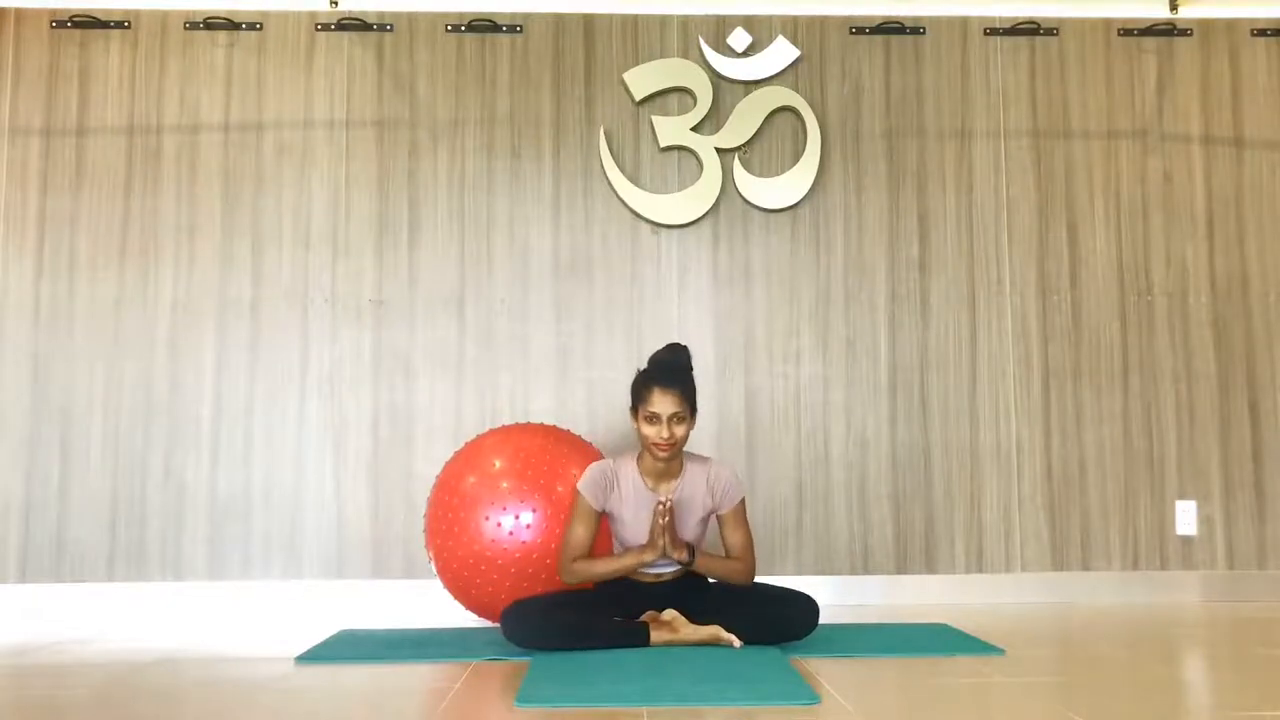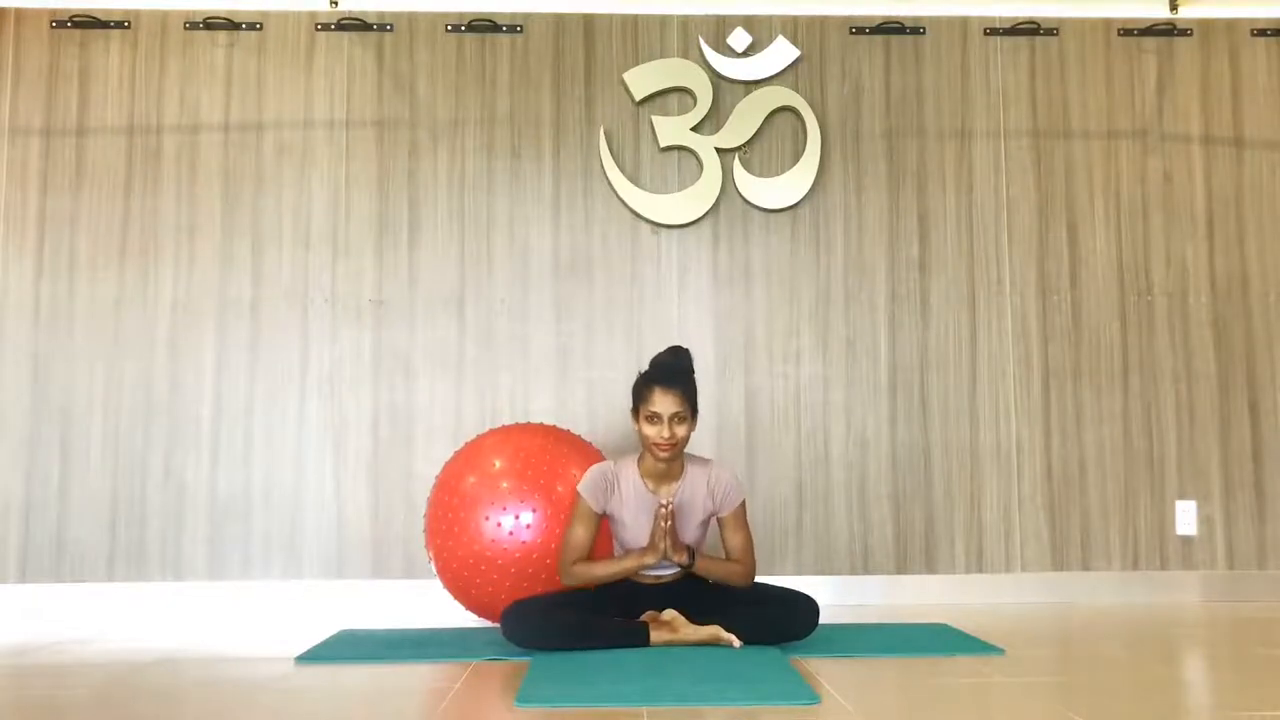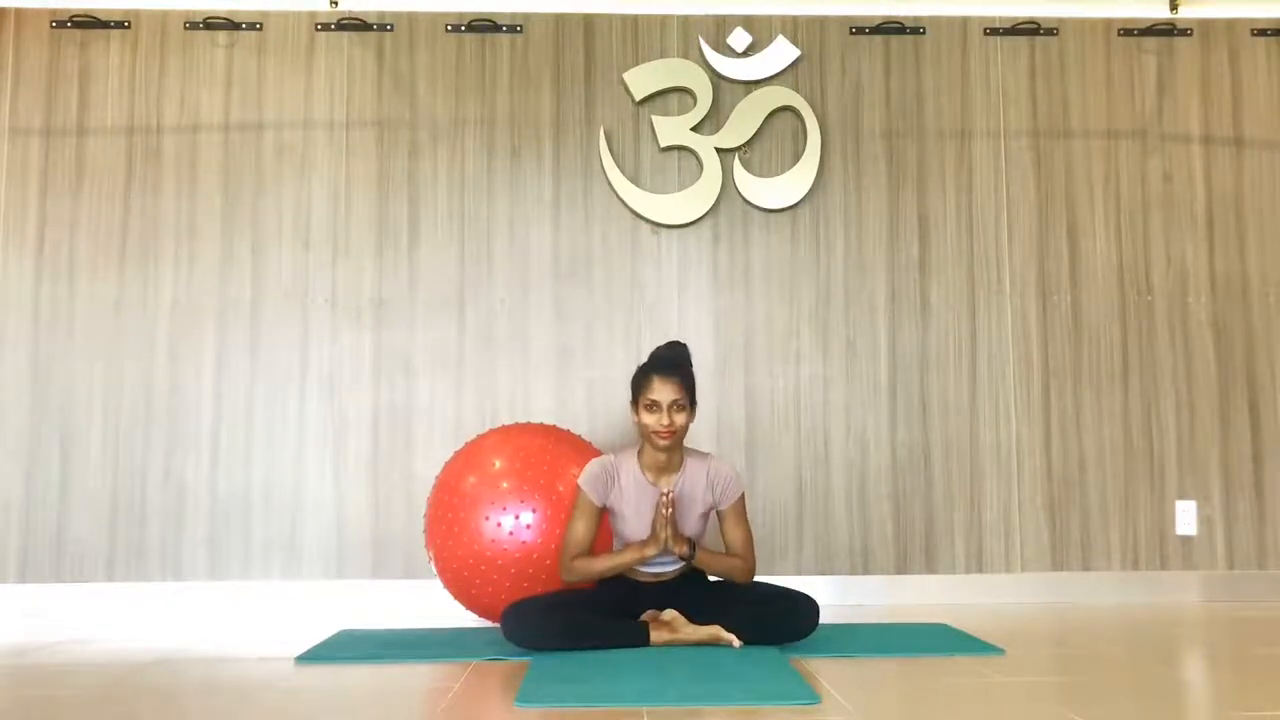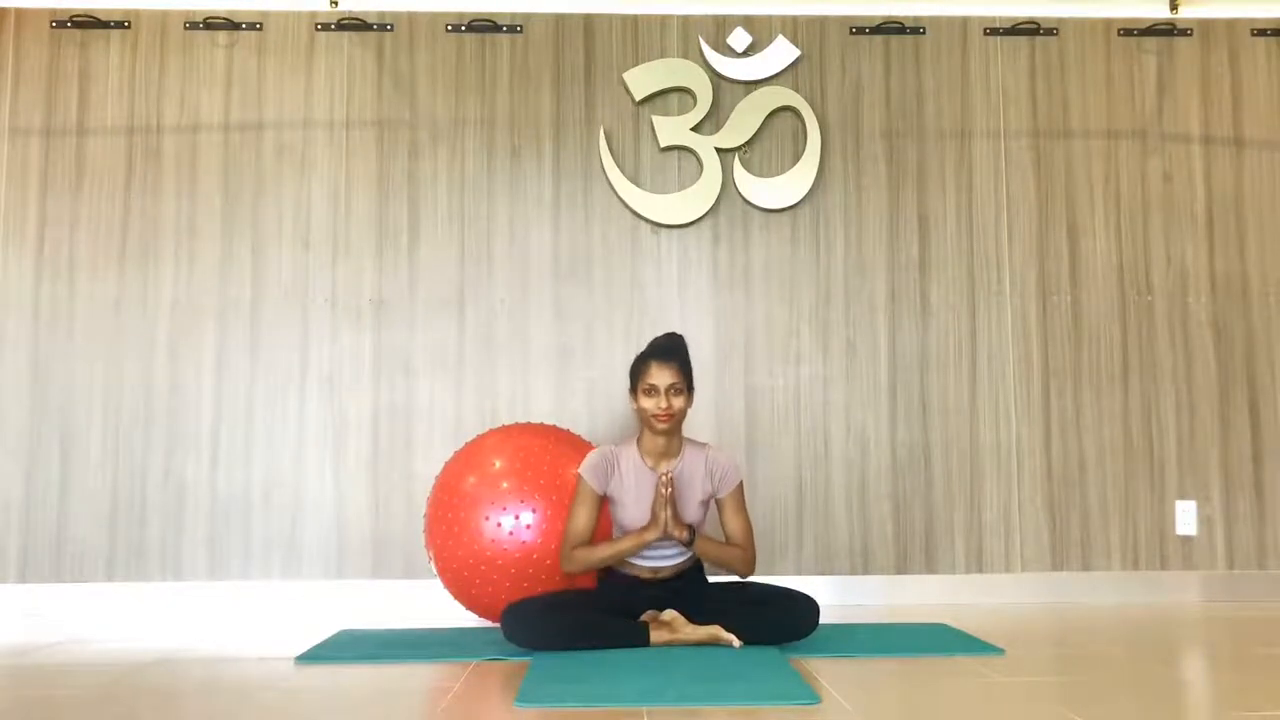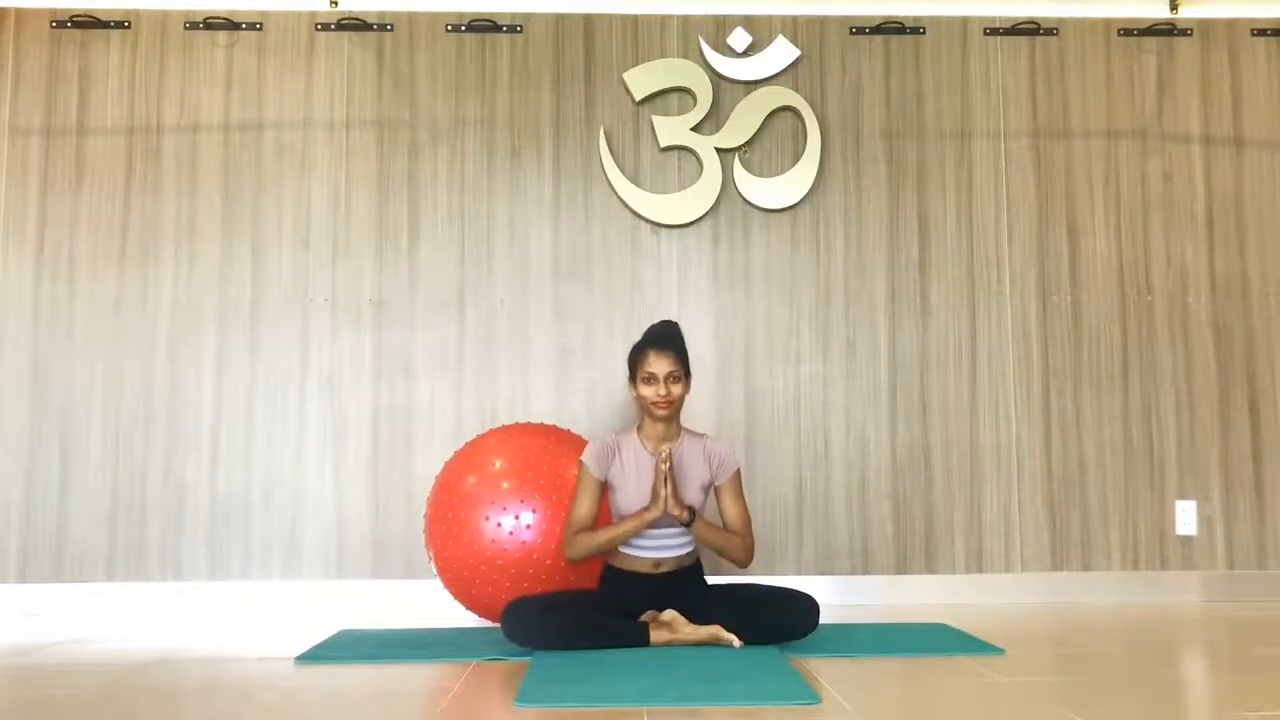
dt=0.2s
person 1, frame 1
left shoulder: (718, 478)
right shoulder: (603, 476)
left elbow: (744, 571)
right elbow: (570, 569)
left wrist: (683, 552)
right wrist: (646, 552)
left hip: (689, 593)
right hip: (621, 595)
left knee: (801, 611)
right knee: (518, 620)
left ankle: (643, 628)
right ankle: (669, 632)
person 1, frame 2
left shoulder: (719, 481)
right shoulder: (603, 478)
left elbow: (744, 573)
right elbow: (570, 571)
left wrist: (683, 555)
right wrist: (646, 555)
left hip: (690, 594)
right hip: (621, 595)
left knee: (801, 611)
right knee: (518, 621)
left ankle: (643, 628)
right ankle: (668, 632)
person 1, frame 3
left shoulder: (718, 475)
right shoulder: (603, 472)
left elbow: (744, 569)
right elbow: (571, 568)
left wrist: (684, 546)
right wrist: (647, 547)
left hip: (690, 592)
right hip: (621, 594)
left knee: (801, 611)
right knee: (519, 621)
left ankle: (644, 627)
right ankle: (668, 633)
person 1, frame 4
left shoulder: (716, 464)
right shoulder: (604, 462)
left elbow: (744, 561)
right elbow: (571, 559)
left wrist: (683, 531)
right wrist: (649, 531)
left hip: (689, 591)
right hip: (620, 593)
left knee: (801, 612)
right knee: (519, 620)
left ankle: (645, 627)
right ankle: (669, 633)
person 1, frame 5
left shoulder: (714, 454)
right shoulder: (605, 451)
left elbow: (743, 552)
right elbow: (573, 547)
left wrist: (683, 511)
right wrist: (651, 510)
left hip: (688, 590)
right hip: (620, 590)
left knee: (801, 611)
right knee: (519, 618)
left ankle: (654, 625)
right ankle: (669, 633)
